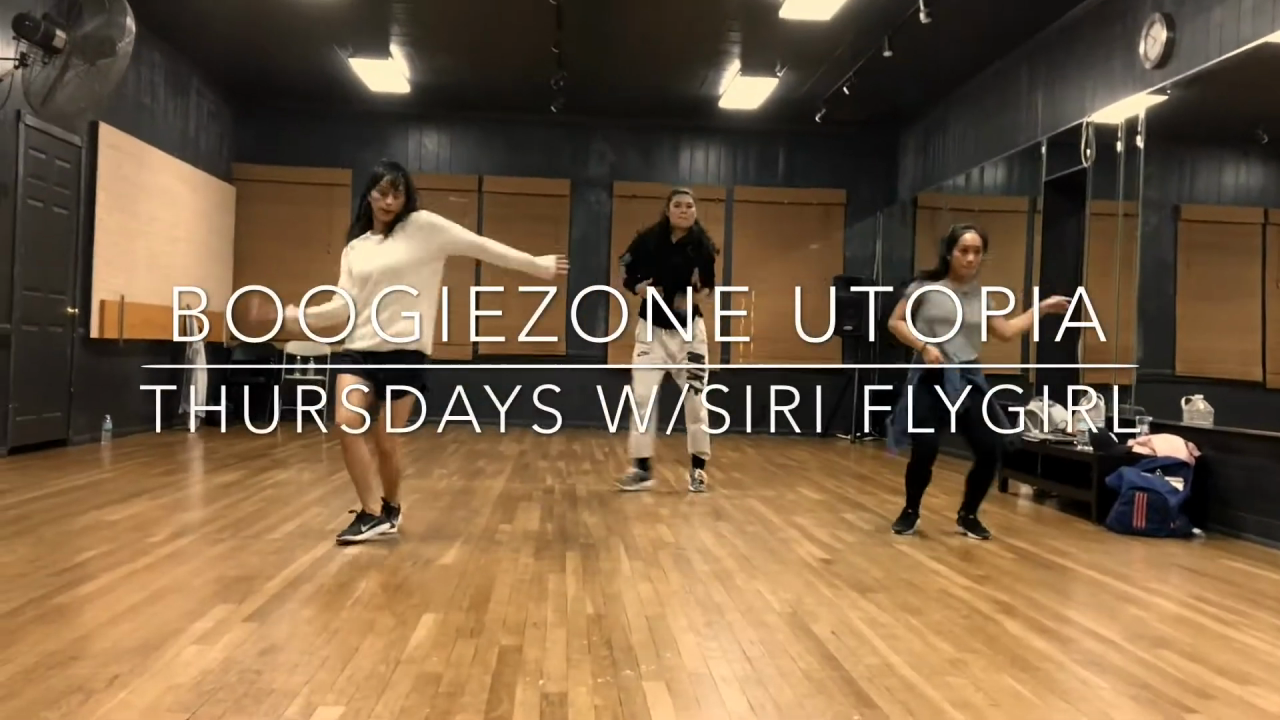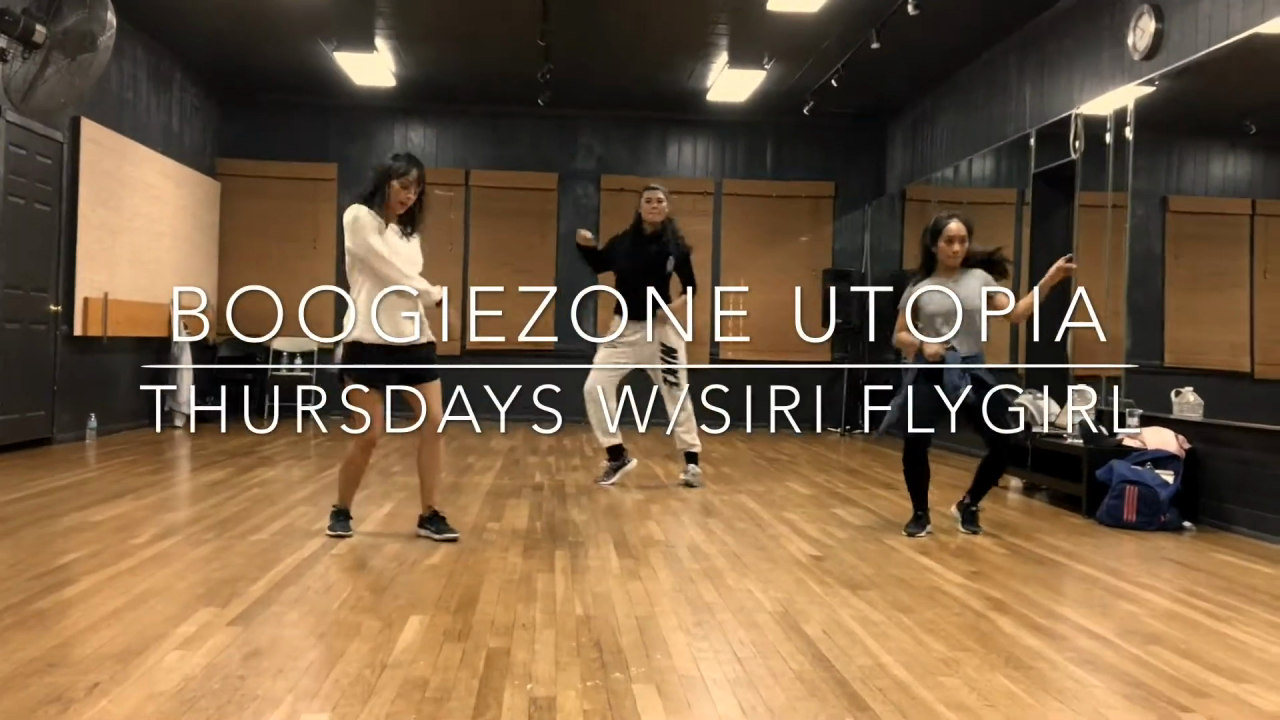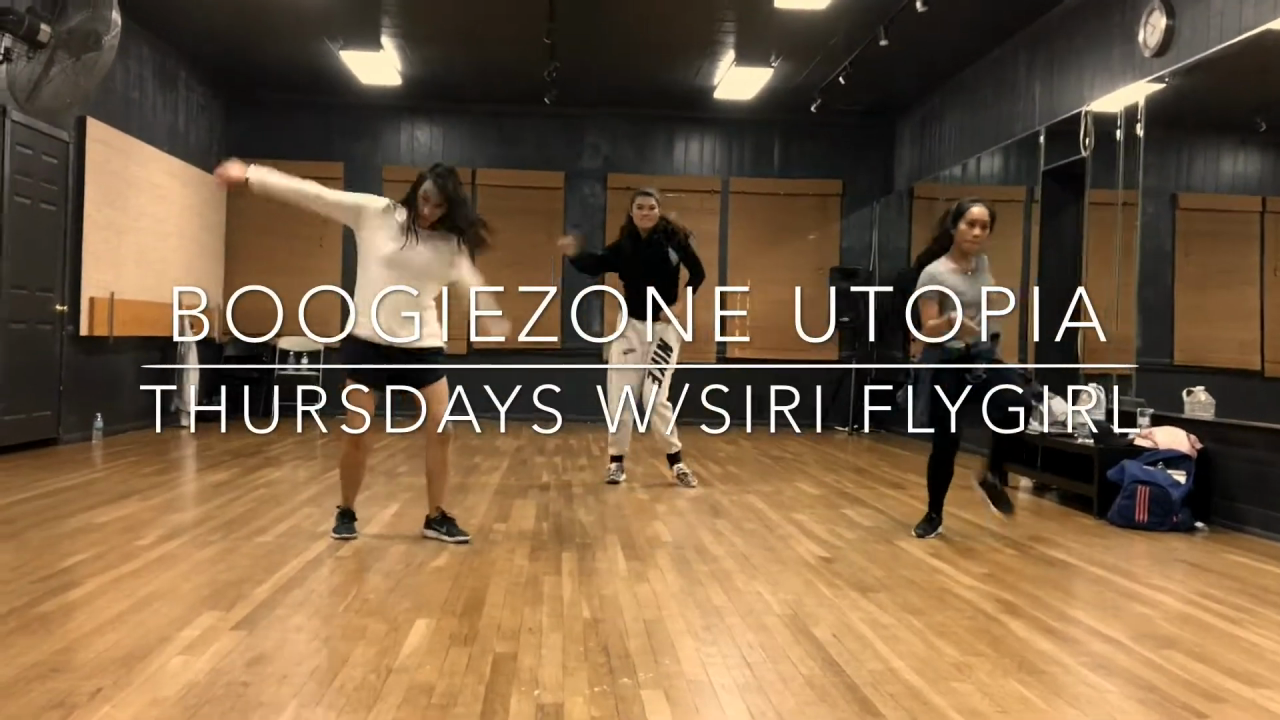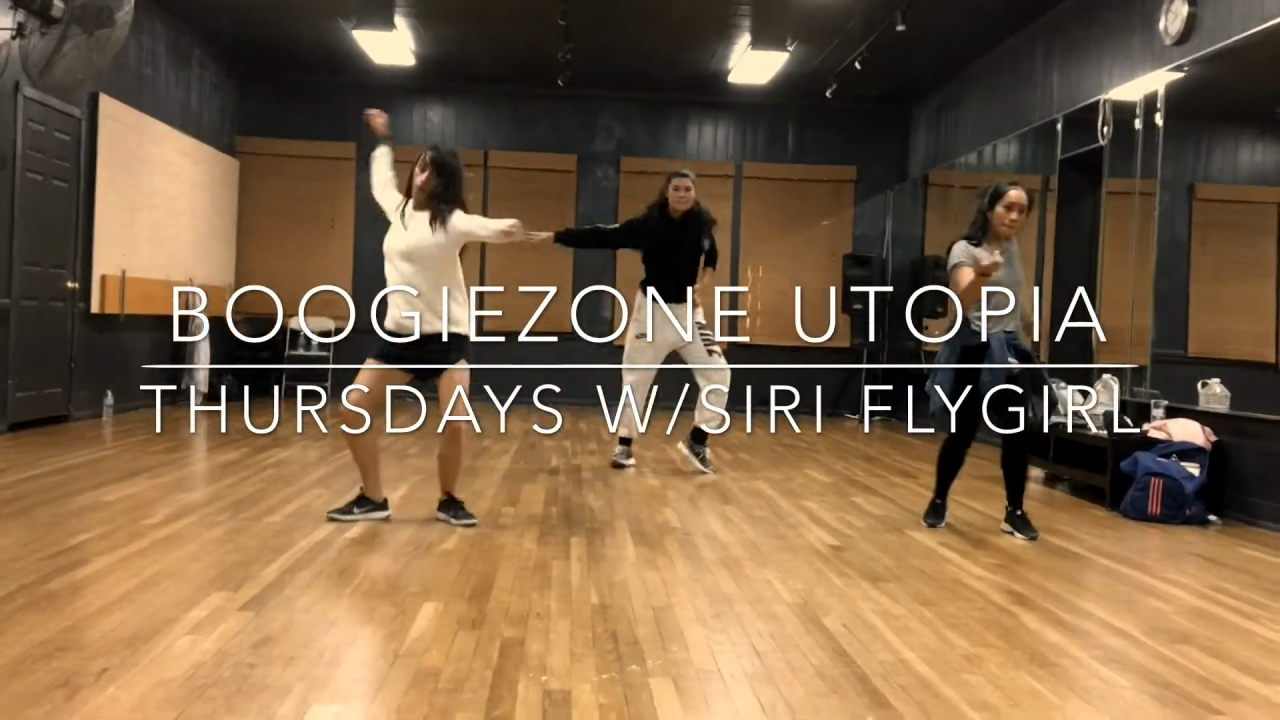
dt=0.4s
person 1, frame 1
left shoulder: (422, 225)
right shoulder: (354, 249)
left elbow: (475, 245)
right elbow: (345, 306)
left wrist: (535, 265)
right wrist: (290, 316)
left hip: (406, 350)
right hip: (359, 347)
left knee: (385, 441)
right knee: (348, 423)
left ankle: (390, 507)
right ankle: (372, 513)
person 1, frame 2
left shoulder: (410, 232)
right shoulder: (358, 217)
right elbow: (391, 271)
right wrist: (437, 298)
left hip: (415, 341)
right hip: (369, 341)
left knee: (434, 425)
right knee: (369, 435)
left ankle: (429, 514)
right ankle: (341, 510)
person 1, frame 3
left shoulder: (451, 244)
right shoulder: (377, 213)
left elbow: (471, 285)
right elbow: (317, 195)
left wrist: (496, 325)
right wrist: (252, 176)
left hip: (422, 347)
right hip: (369, 341)
left knee: (441, 430)
right knee: (356, 434)
left ankle: (437, 517)
right ankle: (346, 511)
person 1, frame 4
left shoulder: (449, 219)
right shoulder: (398, 207)
left elbow: (481, 226)
right elbow: (382, 182)
left wrist: (505, 228)
right wrist: (383, 141)
left hip: (446, 334)
right hip: (398, 333)
left knee: (454, 424)
right knee: (352, 409)
left ankle: (448, 500)
right ankle: (373, 498)
person 2, frame 1
left shoulder: (981, 294)
right shoulder: (924, 287)
left elbow: (1006, 332)
right elbow: (896, 322)
left wrist: (1042, 308)
right wrist: (923, 347)
left hip: (969, 380)
right hip: (930, 379)
left knee: (990, 452)
right knee: (924, 451)
left ankle: (968, 515)
right ankle: (911, 510)
person 2, frame 2
left shoulder: (980, 278)
right shoulder: (919, 288)
left elbow: (1014, 313)
right elbow: (899, 336)
left wrist: (1048, 281)
right wrist: (922, 344)
left hip: (971, 372)
right hip: (931, 373)
left knee: (1003, 444)
right knee: (914, 441)
left ankle: (968, 505)
right ankle: (921, 513)
person 2, frame 3
left shoulder: (982, 263)
right shoulder: (933, 274)
right elbow: (927, 330)
right wrist: (952, 322)
left hip: (984, 357)
right hip: (947, 363)
left knee: (1014, 407)
right knee: (945, 445)
left ankle: (993, 478)
right ankle: (934, 515)
person 2, frame 4
left shoulder: (1012, 247)
right shoulder: (964, 250)
right elbow: (965, 298)
left wrist: (1025, 313)
right wrist: (981, 275)
left hip: (1009, 349)
right hip: (971, 347)
left knee: (1018, 431)
right knee: (961, 434)
left ankle: (1014, 512)
right ankle: (939, 500)
person 3, frame 1
left shoulder: (701, 248)
right shoulder: (648, 240)
left elbow: (709, 287)
right elbow: (626, 269)
left wrist: (699, 296)
right wrist: (641, 288)
left hip: (687, 330)
right hip: (651, 329)
left knee: (696, 401)
right knee: (642, 396)
left ankle: (697, 468)
right ankle: (641, 467)
person 3, frame 2
left shoulder: (674, 245)
right shoulder: (624, 241)
left elbow: (690, 283)
right elbow: (598, 263)
left wrist: (681, 302)
right wrist: (586, 246)
left hip: (659, 327)
right hip: (623, 327)
left knee: (676, 395)
right knee: (595, 389)
left ankle: (691, 462)
right ankle: (617, 456)
person 3, frame 3
left shoulder: (674, 238)
right shoulder: (622, 247)
left elbow: (698, 273)
right elbow: (594, 265)
left wrist: (679, 305)
right wrist: (573, 253)
left hip: (663, 325)
right hip: (630, 325)
left knee: (655, 398)
right knee: (620, 398)
left ankle: (676, 460)
right ankle: (617, 462)
person 3, frame 4
left shoulder: (699, 224)
right shoulder: (647, 225)
left elbow: (711, 257)
right elbow: (603, 236)
left wrist: (705, 282)
right wrist: (557, 236)
left hip: (687, 311)
right hip: (651, 310)
left knee: (718, 375)
right knee: (635, 380)
left ankle: (697, 441)
right ankle: (624, 445)
